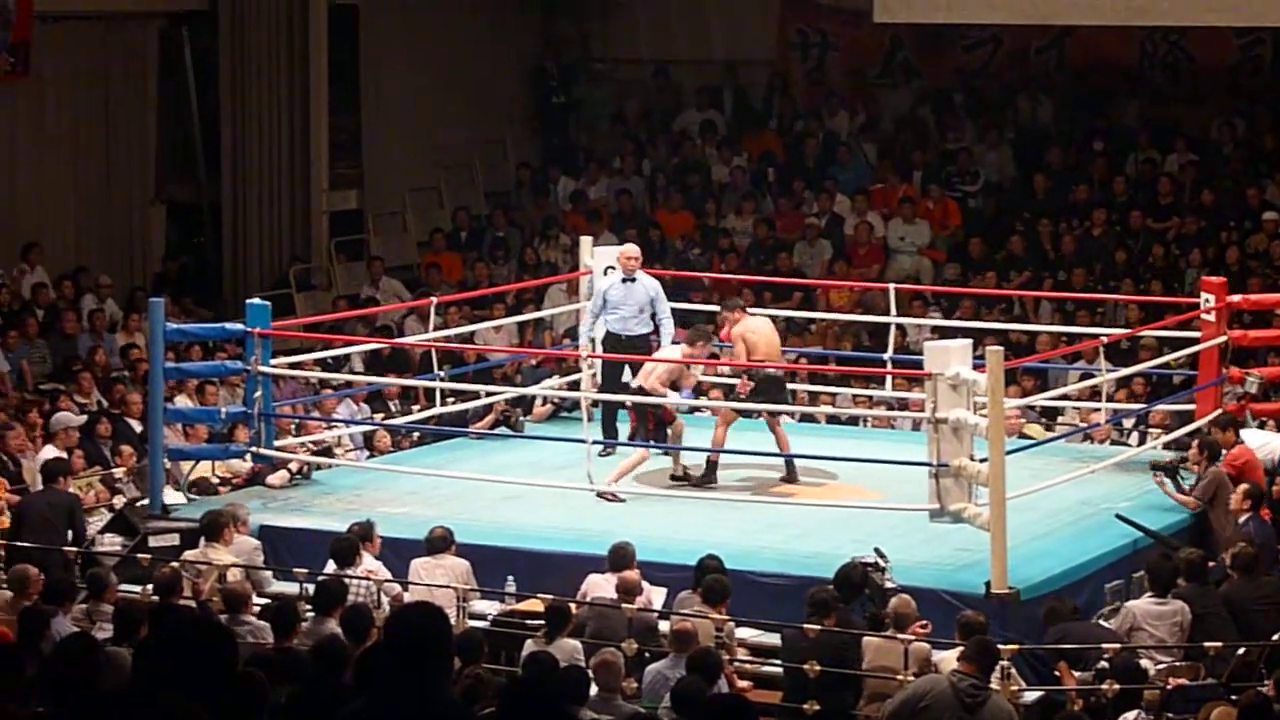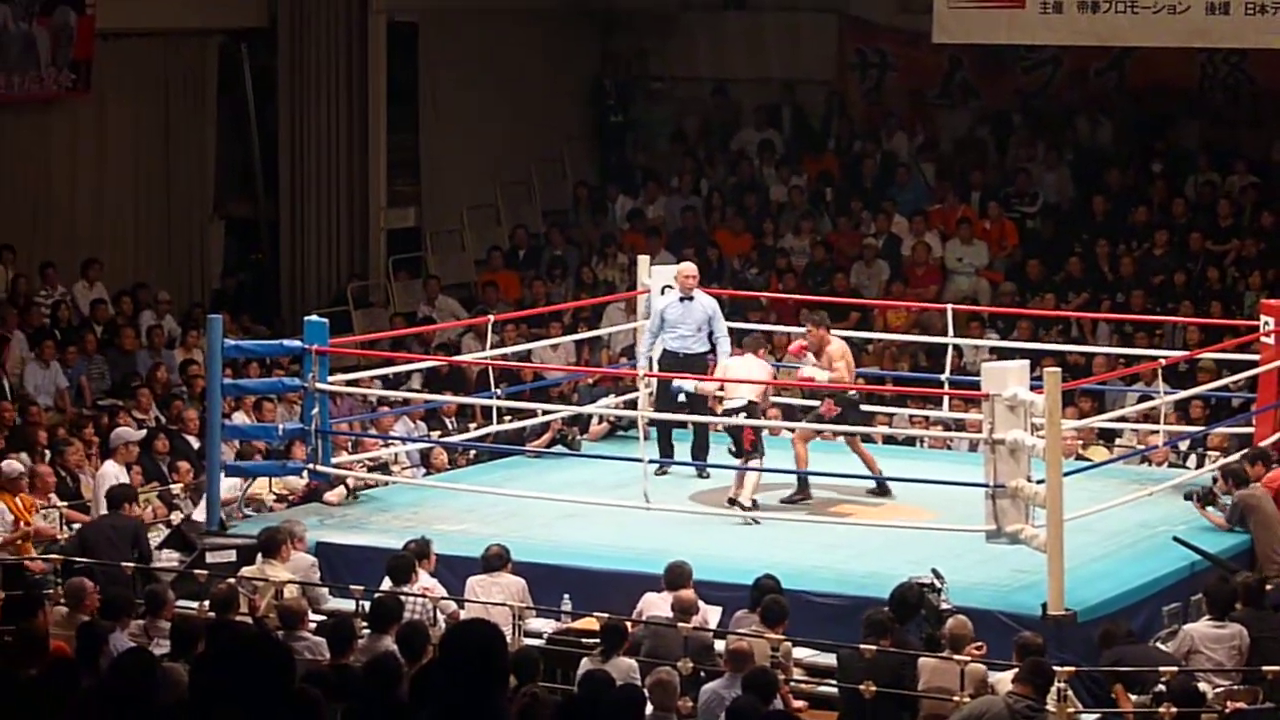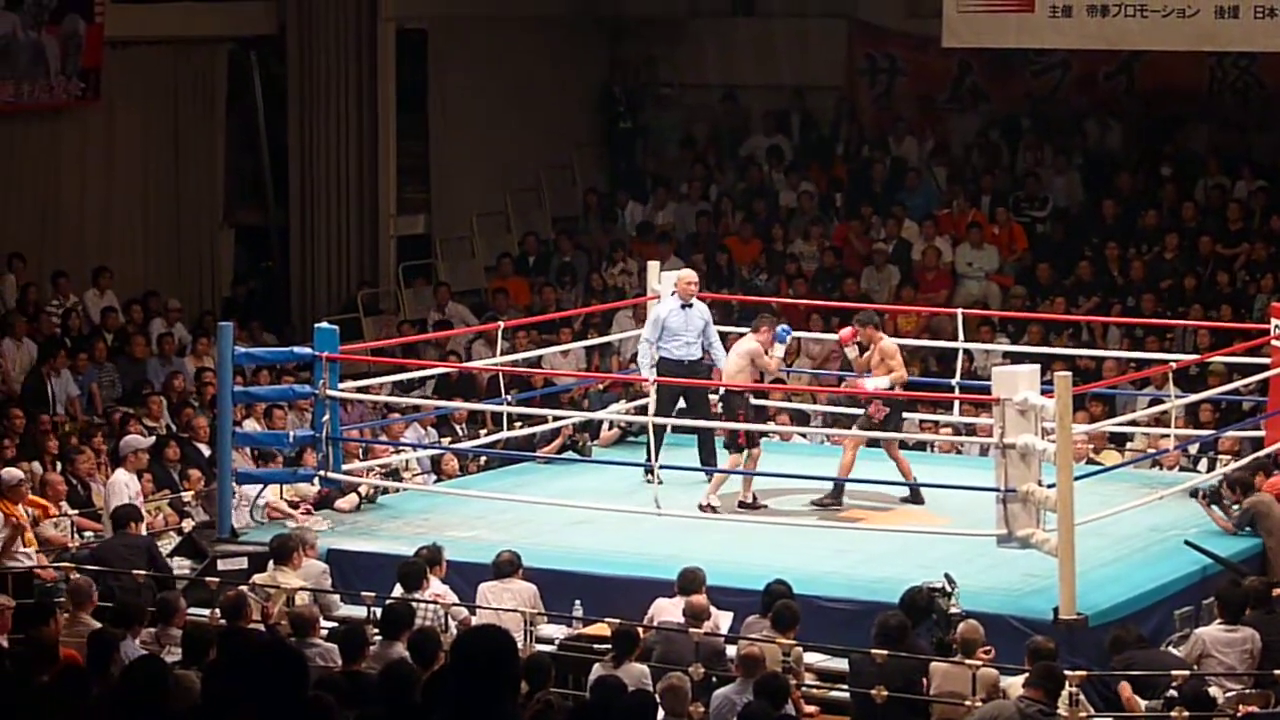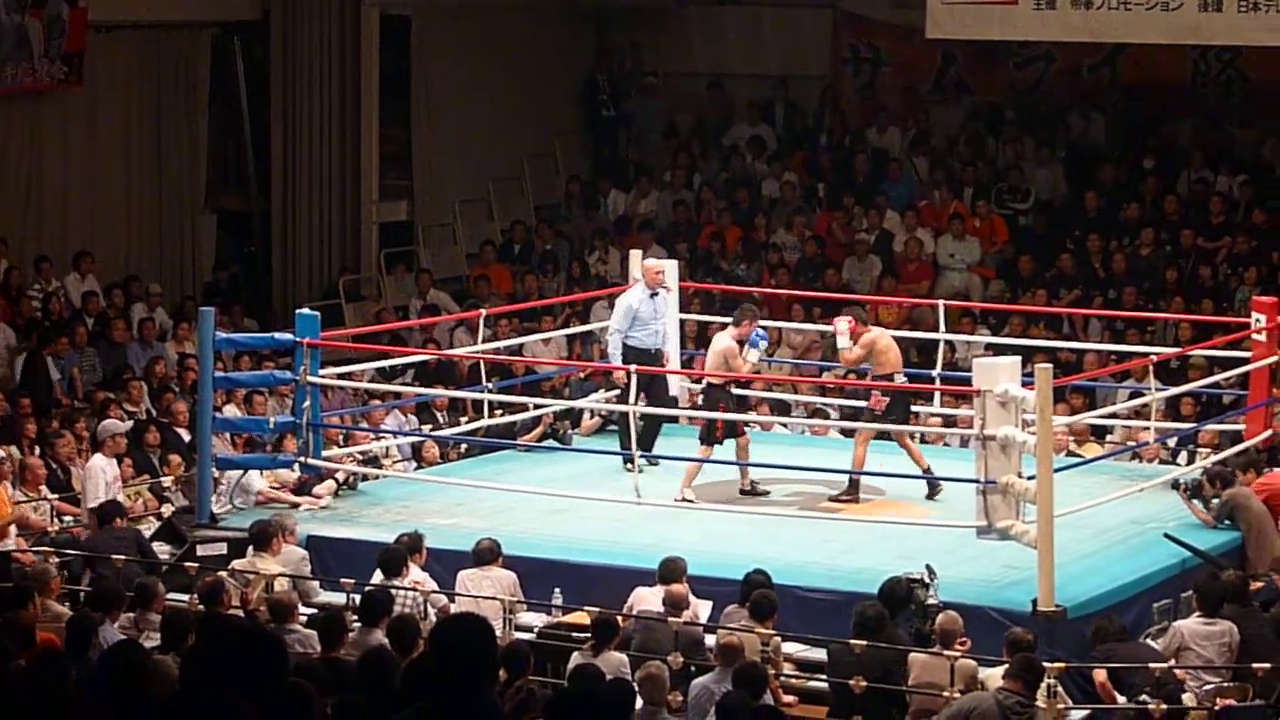
dt=0.5s
person 1, frame 1
left shoulder: (652, 285)
right shoulder: (607, 284)
left elbow: (664, 317)
right elbow: (592, 314)
left wrist: (665, 345)
right wrist: (584, 341)
left hip: (640, 342)
right hip: (613, 341)
right knee: (609, 391)
right ankle: (610, 441)
person 1, frame 2
left shoulder: (709, 304)
right shoulder: (663, 304)
left elbow: (721, 336)
right elbow: (651, 334)
left wrist: (722, 363)
right wrist: (642, 362)
left hip: (696, 361)
right hip: (669, 360)
left knee: (699, 412)
right knee: (662, 410)
left ankle: (700, 462)
right ankle: (665, 459)
person 1, frame 3
left shoulder: (702, 310)
right shoulder: (662, 310)
left elbow: (713, 341)
right elbow: (646, 342)
left wrist: (724, 367)
right wrist: (646, 372)
left hip: (695, 368)
right hip: (669, 368)
left knee: (703, 418)
right knee: (660, 418)
left ankle: (710, 467)
right ankle: (650, 468)
person 1, frame 4
left shoulder: (662, 296)
right shoulder: (630, 299)
right elbow: (615, 332)
left wrist: (664, 349)
right wrist: (617, 365)
left hip: (655, 356)
right hip: (634, 356)
left knee: (661, 404)
left ankle: (644, 449)
right ankle: (629, 457)
person 2, frame 1
left shoulder: (738, 331)
right shoulder: (765, 322)
left elbow: (741, 361)
left hip: (757, 377)
right hip: (776, 377)
left knee: (722, 423)
right knee: (774, 424)
left ankle: (710, 473)
right ankle: (790, 470)
person 2, frame 2
left shoulder: (832, 348)
right shoulder: (837, 344)
left elbow: (842, 377)
right elbow: (823, 369)
left wrist: (815, 373)
right wrist: (806, 355)
left hip: (837, 401)
right hip: (850, 400)
left knee: (798, 439)
right knee: (854, 443)
left ankle: (803, 489)
right ankle: (882, 485)
person 2, frame 3
left shoulder: (886, 345)
right shoulder: (875, 345)
left elbow: (902, 376)
right elbow: (861, 367)
left wrist: (874, 384)
right wrist: (850, 347)
left hip: (885, 401)
right hip: (885, 401)
left knee: (850, 444)
right knee: (892, 450)
left ankle: (836, 495)
right ankle: (915, 493)
person 2, frame 4
left shoulder: (868, 337)
right shoulder: (879, 332)
left elbow: (847, 361)
right elbow: (858, 359)
left wrist: (841, 333)
right wrist: (846, 335)
left hip: (886, 390)
right hip: (899, 388)
left knee: (861, 440)
right knee: (902, 438)
left ankle: (852, 490)
right ankle: (933, 483)
person 3, frame 1
left shoulder: (674, 350)
right shoulder: (675, 360)
right elbow: (652, 384)
right wrist: (672, 396)
left hip: (650, 397)
right hip: (643, 398)
left knee: (677, 426)
right knee: (643, 452)
left ankle: (678, 471)
right ankle: (607, 486)
person 3, frame 2
left shoulder: (728, 363)
right shoulder: (767, 368)
left elbow: (710, 388)
right elbow: (764, 402)
left wrist: (687, 384)
left hip: (730, 413)
right hip: (748, 413)
left knee: (747, 456)
right knee: (755, 460)
left ankle: (735, 495)
right ankle: (745, 502)
person 3, frame 3
left shoulder: (743, 344)
right shoulder: (753, 346)
left elbow: (756, 372)
right elbow: (772, 369)
left wrist: (775, 347)
right wrist: (780, 346)
left hip: (740, 400)
right hip: (734, 401)
left knee: (754, 451)
right knee: (736, 458)
left ankle: (746, 498)
right ankle: (708, 499)
person 3, frame 4
left shoulder: (724, 336)
right shoulder: (728, 345)
left elbow: (737, 365)
right elbow: (742, 372)
left wrist: (747, 346)
right wrist: (755, 351)
left hip: (724, 394)
right hip: (715, 396)
left knee: (743, 440)
right knee: (706, 449)
left ankle: (746, 485)
right ankle: (684, 493)
